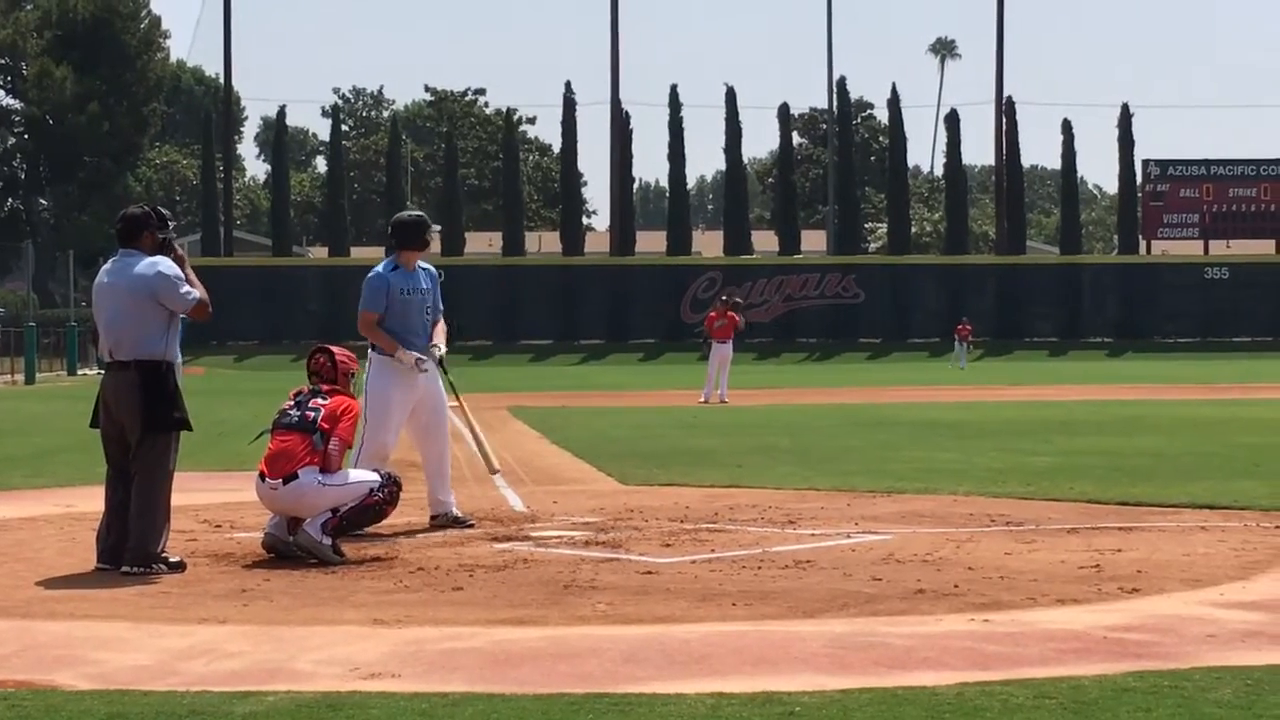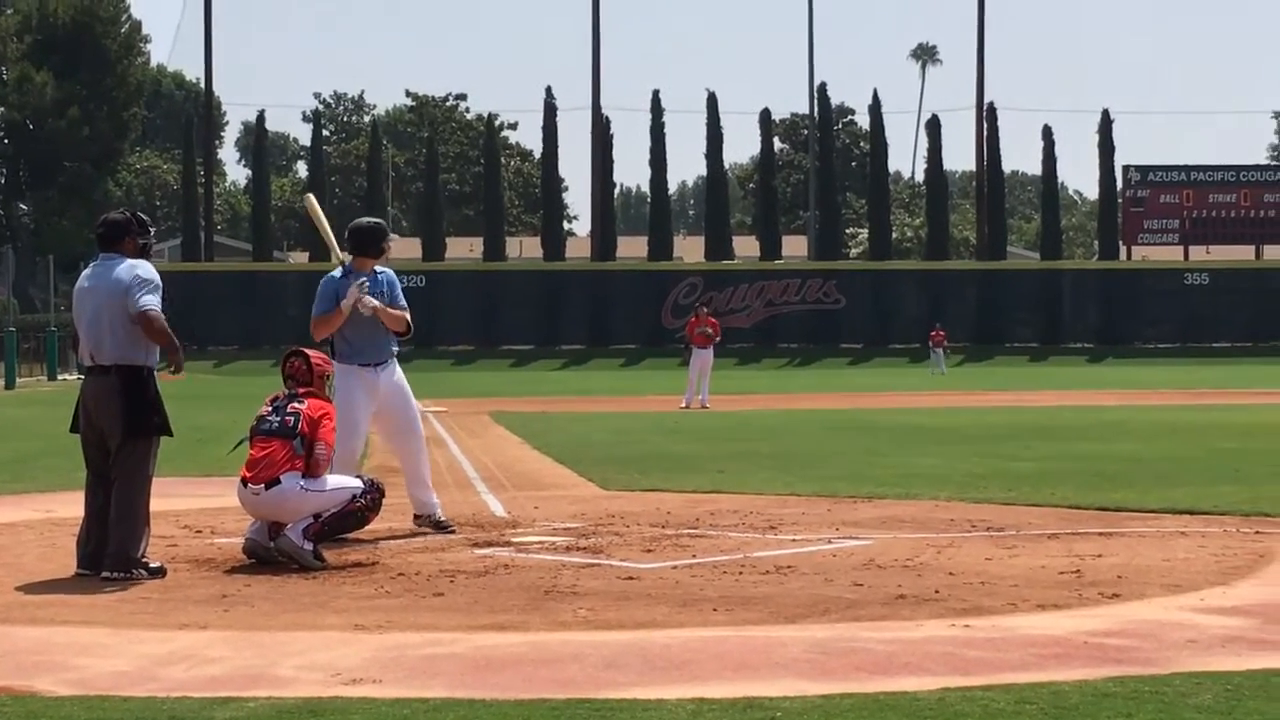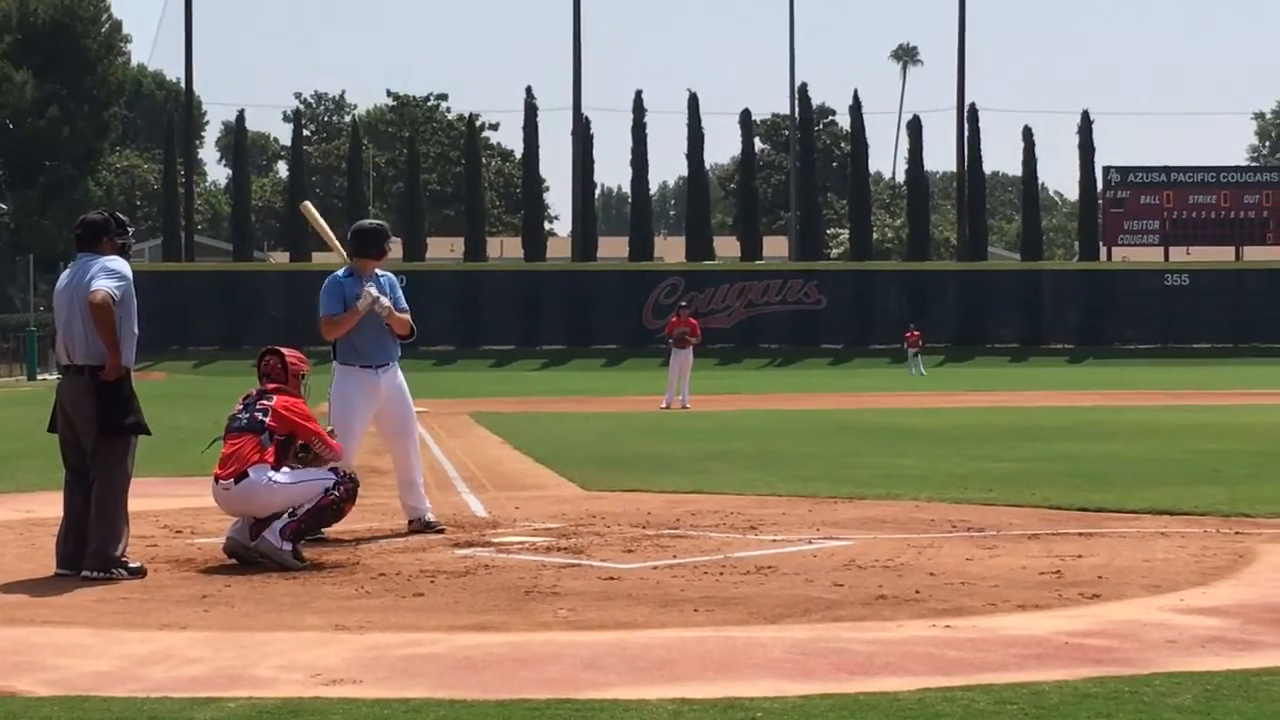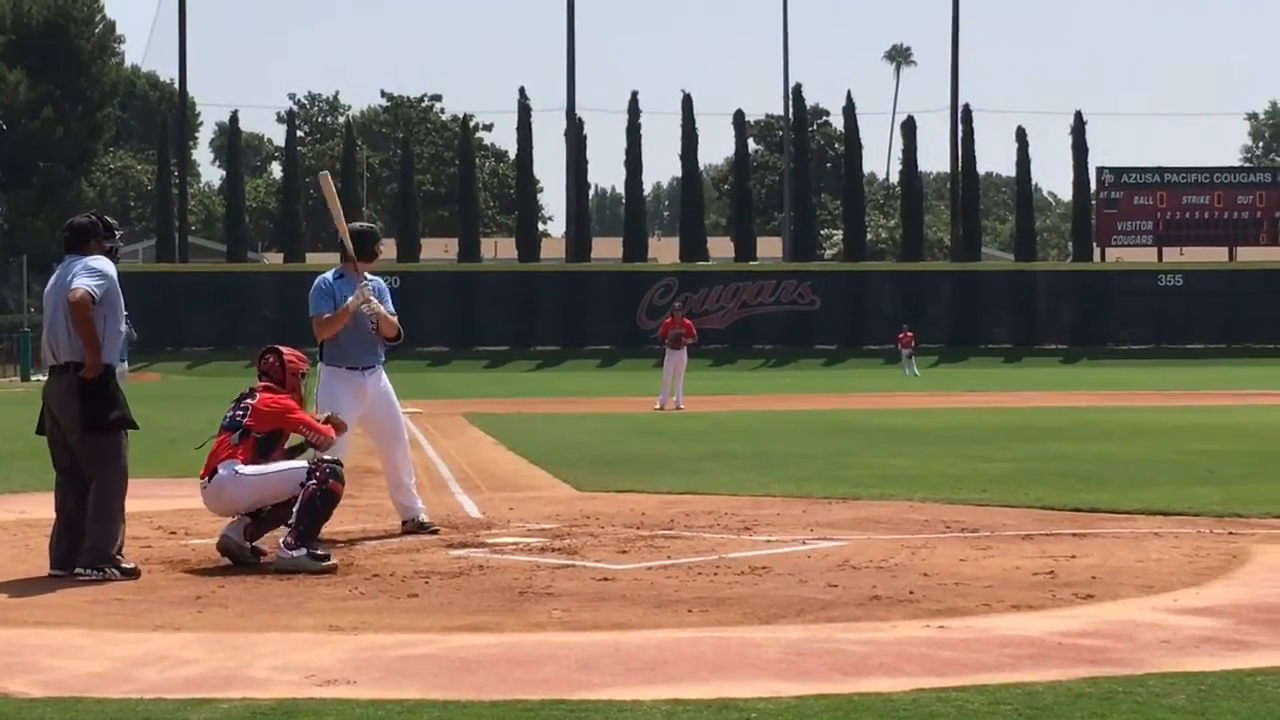
dt=0.5s
person 1, frame 1
left shoulder: (104, 274)
right shoulder: (159, 269)
left elbow: (114, 321)
right elbow: (202, 309)
right wrist: (185, 267)
left hip: (113, 379)
right hip: (149, 381)
left knee: (119, 470)
right knee: (152, 470)
left ankle: (112, 551)
right ankle: (144, 555)
person 1, frame 2
left shoulder: (84, 278)
right shoulder: (138, 271)
left elbow: (87, 329)
right elbow: (150, 321)
right wrist: (174, 347)
left hip: (93, 383)
right hip: (129, 384)
left knee: (99, 475)
right knee: (132, 475)
left ankle: (92, 556)
right ankle: (124, 560)
person 1, frame 3
left shoulder: (65, 277)
right shoulder: (113, 267)
left elbow: (68, 327)
right elbow: (99, 301)
right wrist: (115, 355)
left hip: (70, 383)
right hip: (104, 384)
left knee: (78, 474)
right knee: (110, 474)
left ankle: (72, 556)
right ankle: (104, 559)
person 1, frame 4
left shoulder: (56, 278)
right shoulder: (98, 267)
right elbow: (78, 300)
right wrist: (94, 354)
left hip: (58, 382)
right hip: (89, 382)
left knee: (71, 475)
right knee: (108, 472)
left ankle: (65, 556)
right ankle: (99, 558)
person 2, frame 1
left shoulder: (429, 273)
right shoulder: (381, 277)
left elbow: (438, 319)
right elbow: (366, 326)
left wrist: (439, 345)
right wrist: (399, 351)
left hip: (425, 368)
right hip: (389, 369)
left knee: (437, 438)
right knee: (377, 441)
left ankle: (443, 509)
person 2, frame 2
left shoulder: (387, 277)
right shoulder: (333, 282)
left elbow: (405, 326)
right elbow: (318, 332)
left wrist: (378, 308)
right wrist: (347, 305)
left hip: (389, 372)
right hip: (352, 376)
left knee: (413, 438)
right knee: (347, 450)
left ankle: (427, 509)
person 2, frame 3
left shoulder: (388, 281)
right shoulder: (337, 283)
left elbow: (407, 330)
right elbow: (329, 332)
left wrist: (389, 311)
right wrist: (361, 307)
left hip: (390, 375)
right hip: (352, 377)
left knee: (407, 444)
right knee: (341, 451)
left ankle: (419, 513)
person 2, frame 4
left shoulder: (377, 285)
right shoulder: (326, 284)
left elbow: (394, 333)
right elbow: (321, 331)
left wrist: (379, 312)
right wrist: (352, 304)
left hip: (375, 377)
right hip: (339, 379)
left knee: (396, 444)
right knee: (329, 451)
left ankle: (412, 514)
person 3, frame 1
left shoulder: (295, 398)
right shoulder: (346, 403)
left elbow: (290, 447)
right elbow: (333, 457)
right wrist: (329, 487)
left hip: (265, 489)
right hip: (299, 488)
right knee: (387, 486)
left ankle: (279, 530)
right ankle: (320, 531)
person 3, frame 2
left shoulder: (271, 404)
right shoulder: (321, 407)
left elbow: (268, 454)
right elbow: (320, 459)
right wrist: (310, 481)
left hip: (247, 495)
right hip: (282, 494)
right knee: (370, 493)
left ankle: (259, 536)
right ankle: (302, 536)
person 3, frame 3
left shoulder: (247, 402)
right shoulder: (290, 404)
right elbow: (334, 452)
left wrist: (296, 454)
left hip: (223, 492)
right hip: (253, 486)
left knee: (291, 485)
right knee: (345, 485)
left ankle: (241, 535)
right ankle: (281, 538)
person 3, frame 4
left shoulder: (249, 401)
right shoulder: (278, 402)
right elbow: (326, 439)
left wrist: (306, 445)
right wrist: (328, 425)
left hip: (213, 490)
right hip: (231, 483)
left knee: (296, 491)
right knee: (328, 472)
left ankle: (237, 535)
right ankle: (294, 550)
